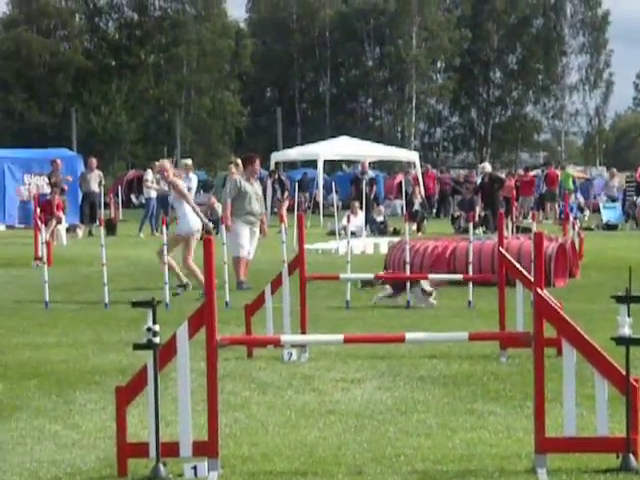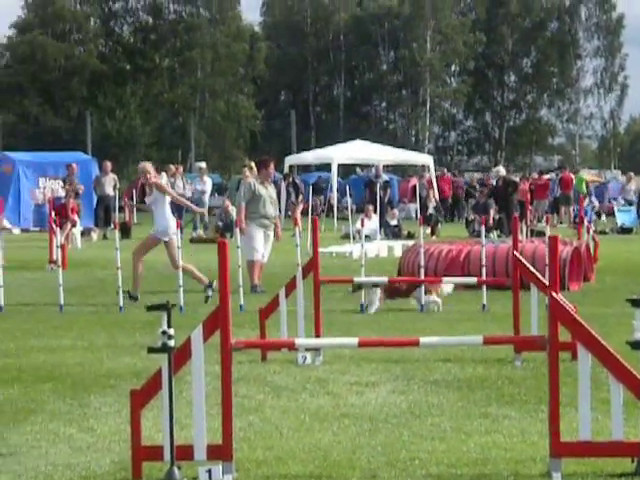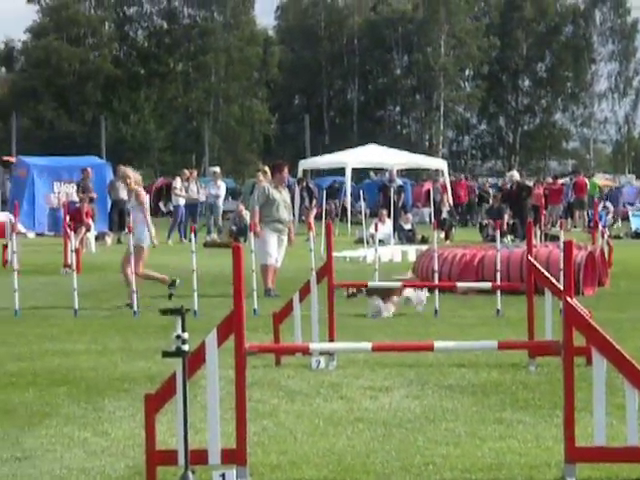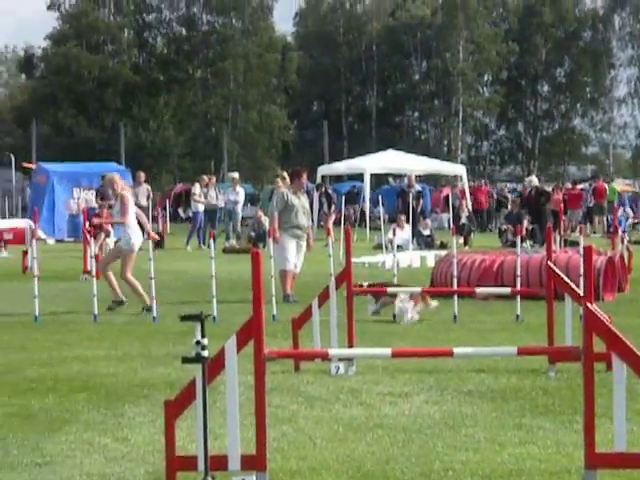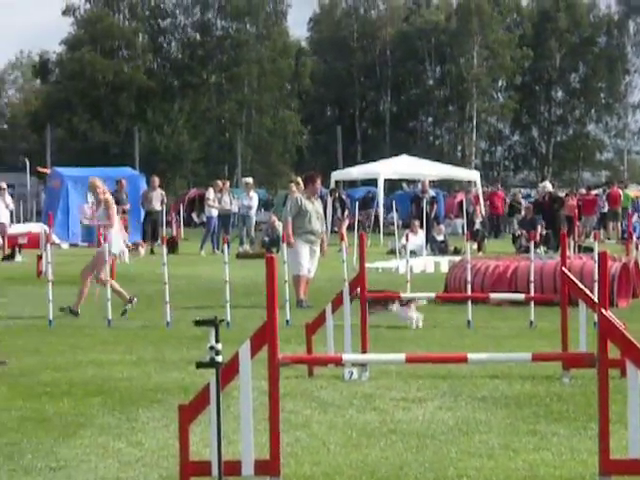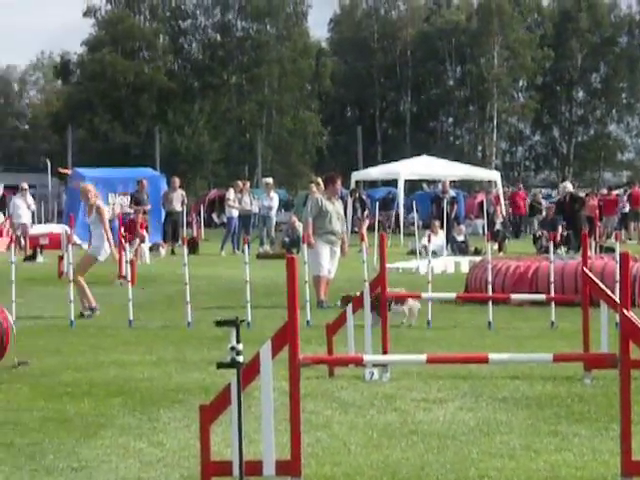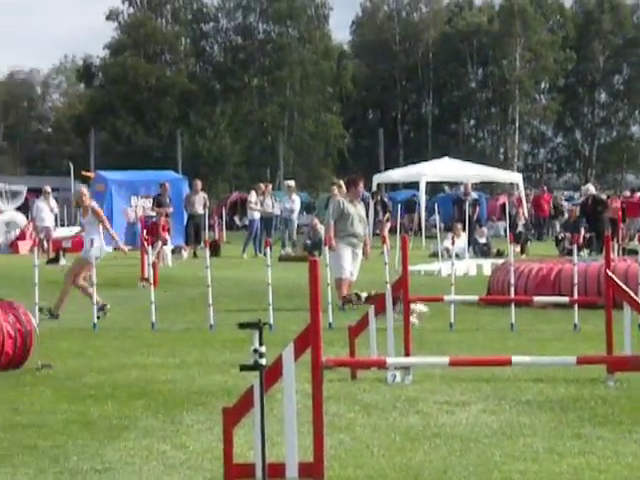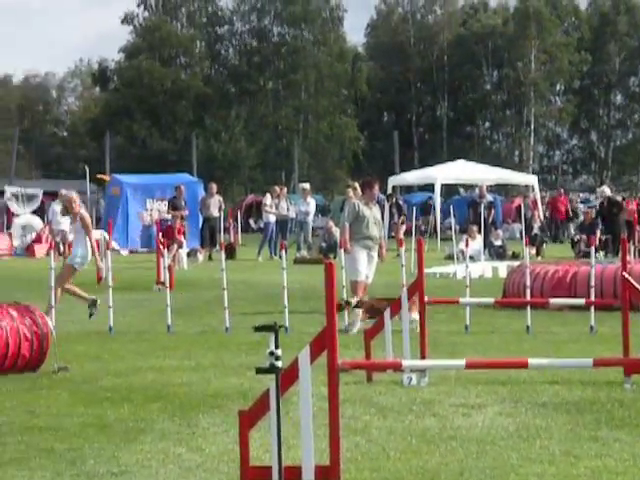
dt=0.1s
person 1, frame 1
left shoulder: (257, 183)
right shoulder: (236, 180)
left elbow: (261, 205)
right elbow: (227, 200)
left wrist: (263, 222)
right wrist: (227, 218)
left hip: (255, 223)
right hip: (240, 221)
left knee: (249, 254)
right knee: (241, 252)
left ankle: (245, 280)
right ankle: (240, 281)
person 1, frame 2
left shoulder: (272, 187)
right shoulder: (250, 183)
left elbow: (275, 208)
right elbow: (241, 203)
left wrist: (278, 226)
right wrist: (241, 221)
left hip: (269, 226)
right hip: (254, 224)
left knee: (263, 257)
right knee: (255, 255)
left ankle: (259, 283)
right ankle: (254, 284)
person 1, frame 3
left shoulder: (285, 191)
right shoulder: (264, 188)
left elbow: (289, 213)
right elbow: (255, 206)
left wrist: (291, 230)
right wrist: (256, 225)
left hip: (282, 231)
right hip: (268, 229)
left knee: (277, 261)
right knee: (268, 259)
left ankle: (272, 287)
right ankle: (268, 288)
person 1, frame 4
left shoulder: (304, 197)
right shoulder: (283, 193)
left elbow: (308, 218)
right elbow: (274, 212)
left wrist: (310, 236)
right wrist: (275, 231)
left hip: (301, 237)
right hip: (287, 234)
left knee: (296, 267)
right knee: (287, 265)
left ankle: (291, 293)
right ankle: (286, 294)
person 1, frame 5
left shoulder: (318, 202)
right shoulder: (297, 199)
left elbow: (322, 224)
right elbow: (288, 217)
left wrist: (324, 241)
right wrist: (289, 235)
left hip: (315, 241)
right hip: (300, 239)
left knee: (309, 272)
right knee: (300, 270)
left ankle: (305, 298)
right ankle: (300, 299)
person 1, frame 6
left shoulder: (339, 203)
right shoulder: (317, 199)
left elbow: (342, 224)
right elbow: (308, 218)
left wrist: (345, 241)
right wrist: (309, 236)
left hip: (335, 242)
right hip: (321, 240)
left knee: (330, 273)
right knee: (321, 270)
left ankle: (325, 299)
right ankle: (320, 299)
person 1, frame 7
left shoulder: (361, 205)
right shoulder: (339, 201)
left elbow: (364, 226)
right elbow: (330, 220)
left wrist: (367, 244)
right wrist: (330, 238)
left hip: (357, 244)
right hip: (342, 243)
left knee: (352, 275)
right knee: (343, 273)
left ankle: (347, 300)
right ankle: (342, 301)
person 1, frame 8
left shoulder: (376, 208)
right shoulder: (354, 204)
left elbow: (380, 229)
right elbow: (345, 223)
left wrist: (382, 246)
right wrist: (345, 241)
left hip: (373, 247)
right hip: (358, 245)
left knee: (367, 278)
right knee: (358, 276)
left ankle: (362, 305)
right ankle: (357, 307)
person 2, frame 1
left shoulder: (175, 182)
right shoulder: (174, 183)
left elbow: (190, 202)
left wrist: (203, 219)
left hip: (188, 224)
right hip: (193, 224)
left knee: (161, 253)
right knee: (187, 261)
left ankle: (184, 282)
person 2, frame 2
left shoulder: (158, 184)
right shoulder: (149, 187)
left elbow: (176, 197)
left wrist: (194, 208)
left hip: (164, 226)
right hip: (160, 227)
left knee: (137, 254)
right knee: (176, 264)
right ankle: (207, 284)
person 2, frame 3
left shoulder: (138, 192)
right shoulder: (131, 192)
left elbow: (146, 215)
left wrist: (152, 234)
left hip: (143, 233)
right hip: (139, 233)
left knee: (138, 271)
right knee: (125, 267)
person 2, frame 4
left shoulder: (124, 196)
right shoulder: (119, 197)
left elbow: (126, 220)
right elbow: (140, 213)
left wrist: (103, 221)
right wrist: (149, 230)
left hip: (131, 238)
right hip: (126, 239)
left knee: (125, 275)
right knee: (103, 265)
left ankle: (147, 304)
right ankle: (119, 298)
person 2, frame 5
left shoulder: (108, 200)
right shoulder: (98, 202)
left elbow: (113, 222)
right elbow: (118, 221)
left wrist: (93, 222)
right wrist: (124, 239)
left hip: (112, 242)
right hip: (107, 243)
left knee: (100, 277)
right knee: (85, 274)
left ankle: (128, 298)
right ankle: (75, 308)
person 2, frame 6
left shoulder: (99, 207)
right shoulder: (90, 207)
left elbow: (106, 229)
left wrist: (112, 249)
left hip: (100, 246)
right hip: (96, 246)
left knee: (76, 274)
right knee: (78, 276)
left ankle: (92, 305)
right ankle: (86, 309)
person 2, frame 7
left shoulder: (94, 208)
right shoulder: (82, 209)
left elbow: (107, 227)
left wrist: (118, 243)
left hip: (94, 247)
right hip: (89, 247)
left knee: (69, 277)
right knee: (77, 281)
left ankle: (55, 311)
right ankle: (101, 305)
person 2, frame 8
left shoulder: (83, 216)
right shoulder: (74, 215)
left elbow: (91, 238)
left wrist: (97, 260)
left hip: (79, 255)
right hip: (76, 254)
left knee: (57, 283)
right knee: (64, 285)
left ankle: (48, 314)
right ankle: (91, 300)
